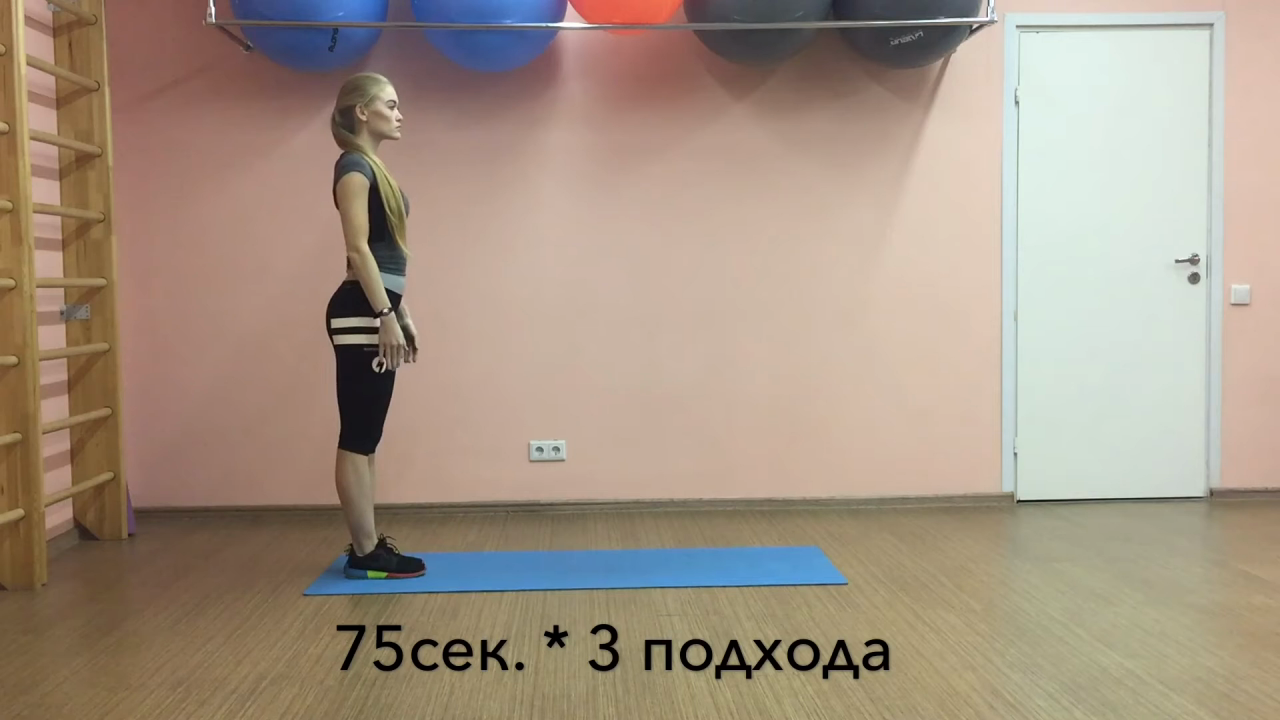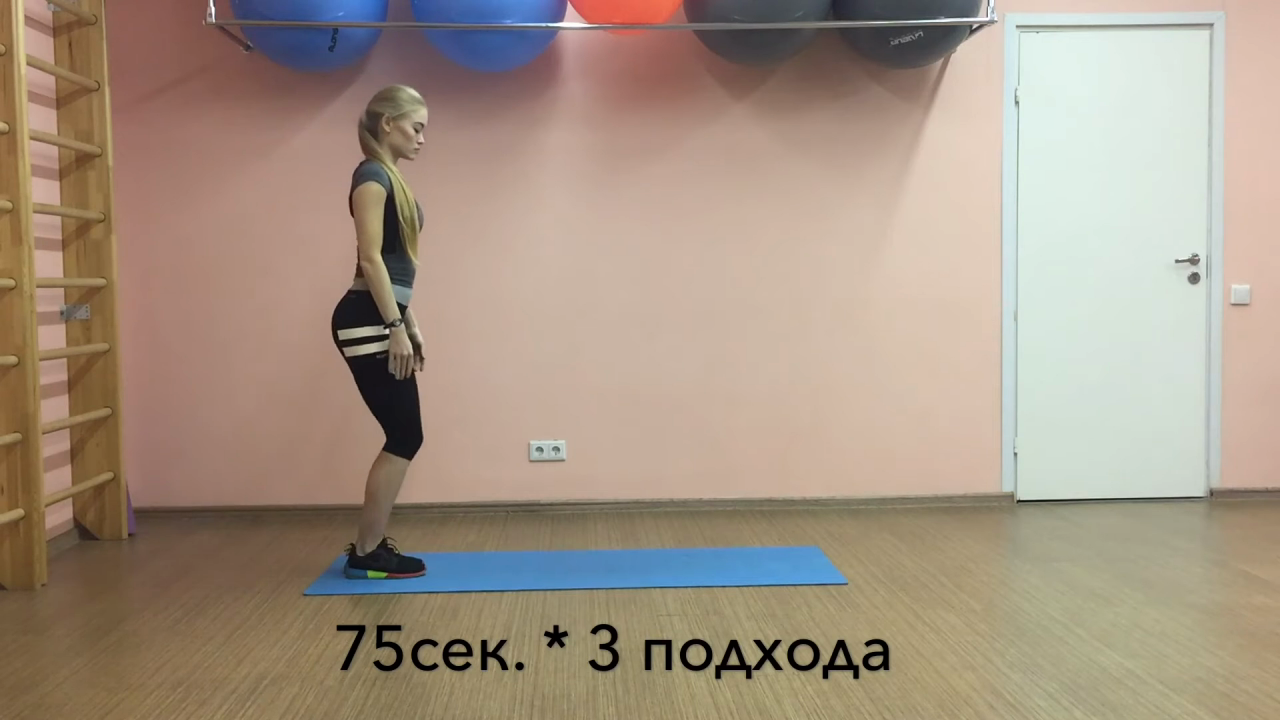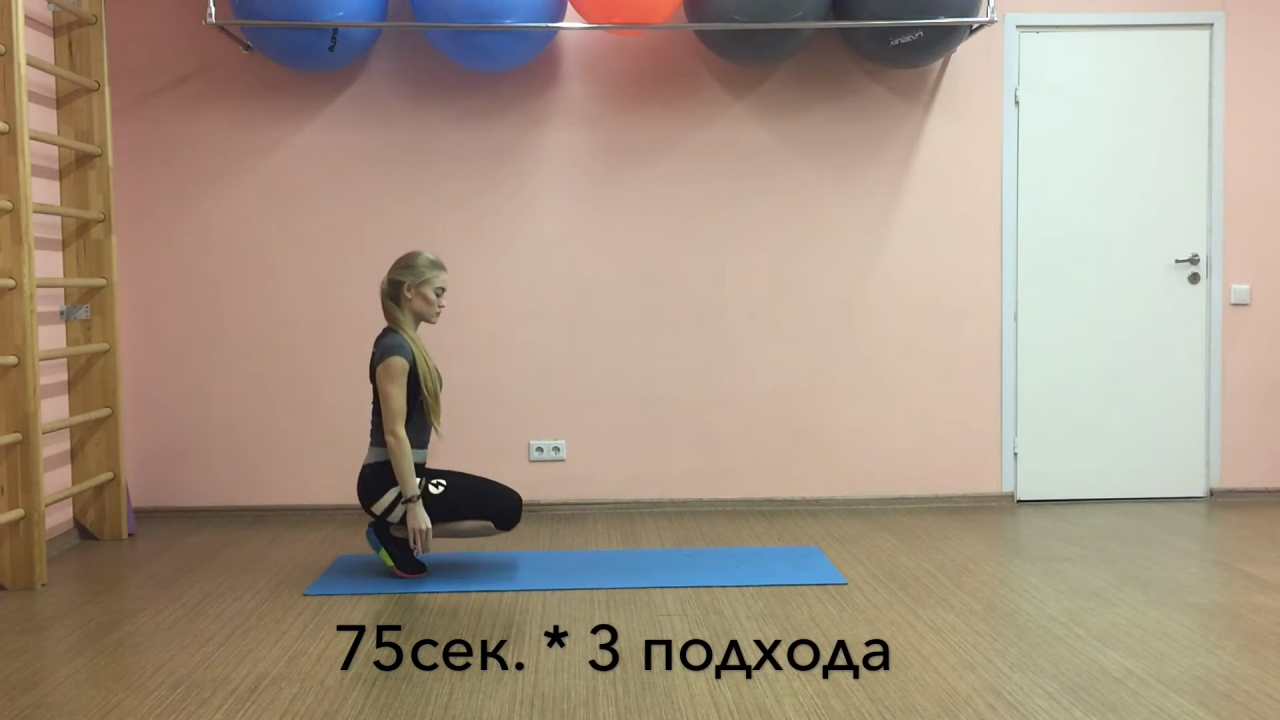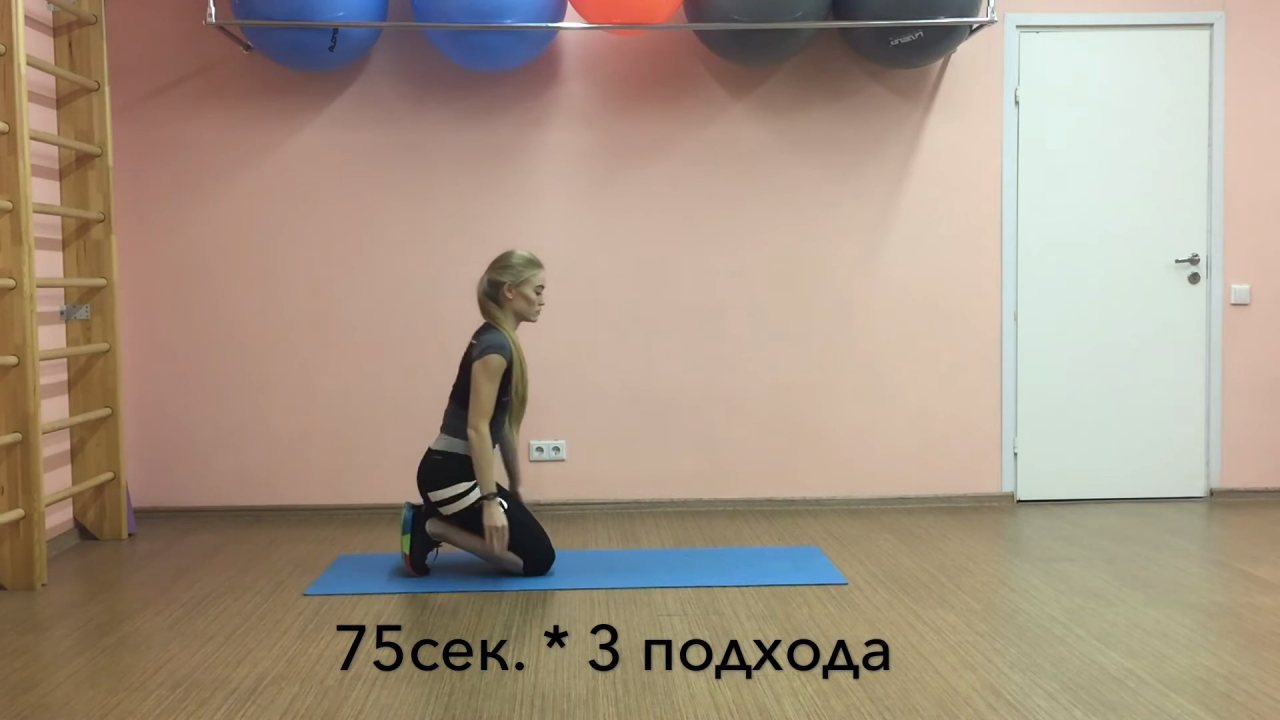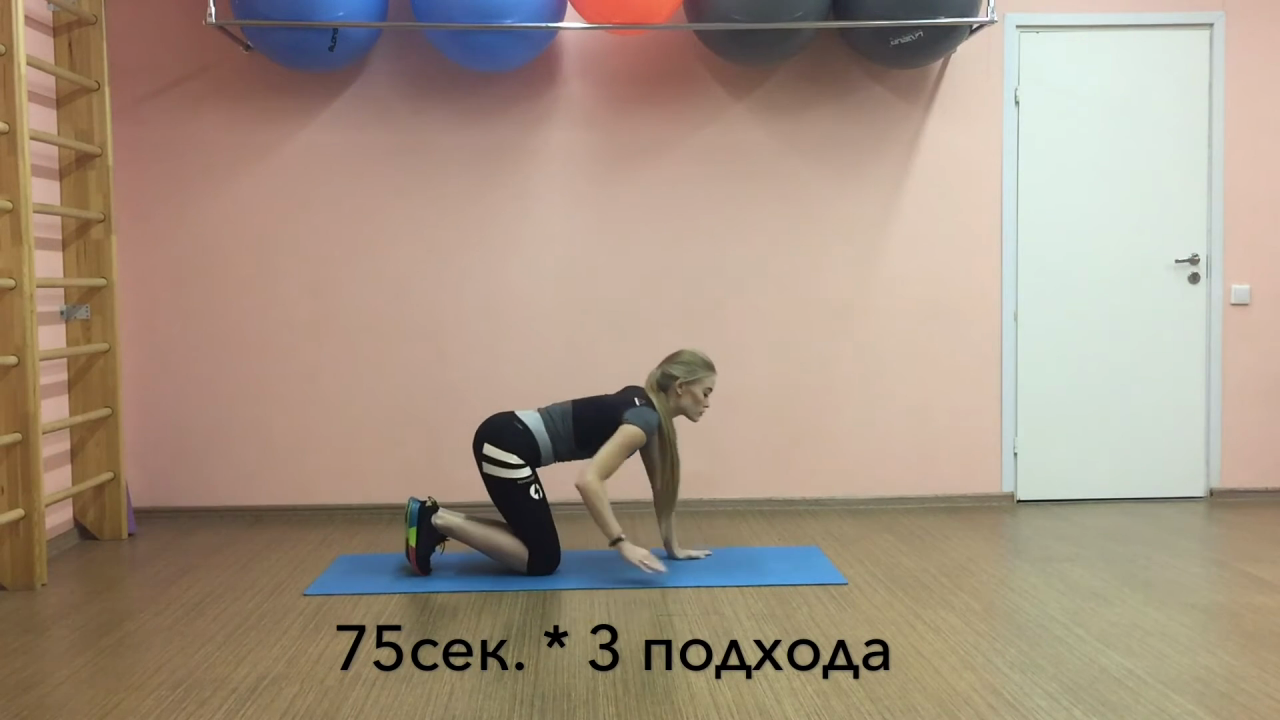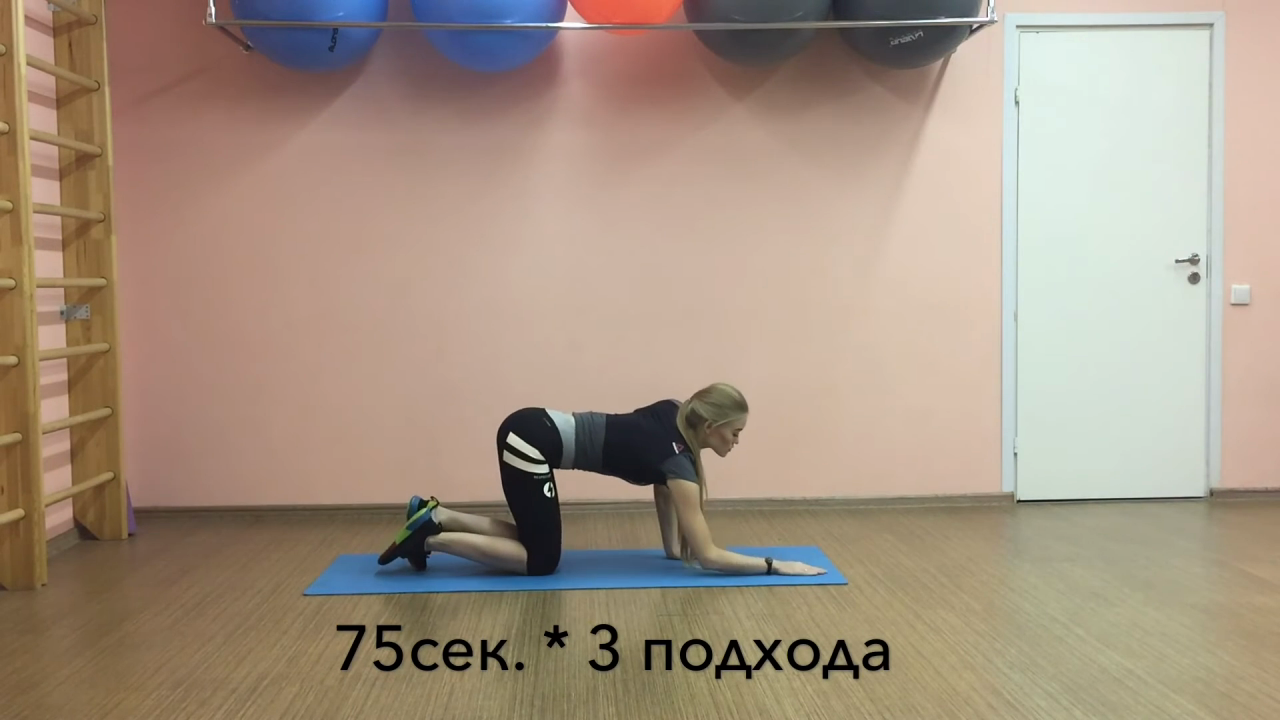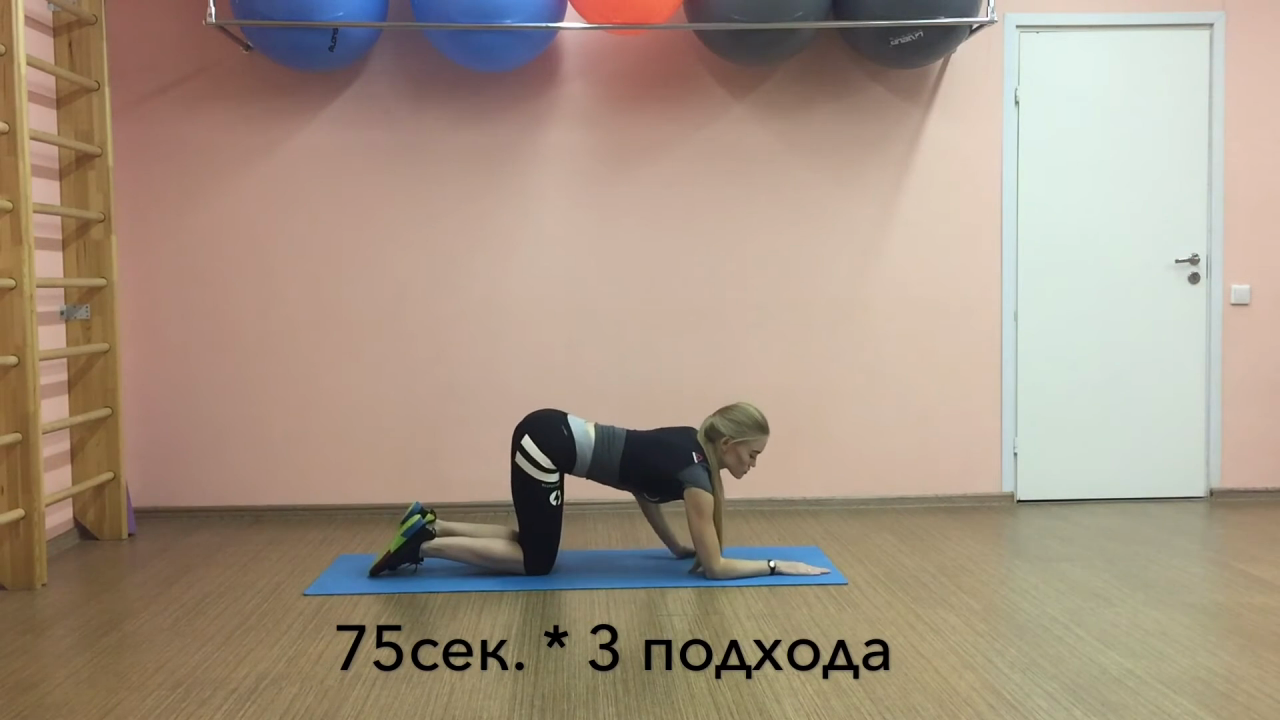
dt=0.7s
person 1, frame 1
left shoulder: (372, 167)
right shoulder: (353, 167)
right elbow: (358, 249)
left wrist: (403, 315)
right wrist: (386, 317)
left hip: (376, 311)
right hip: (360, 314)
left knee: (366, 437)
right knee: (358, 438)
left ankle: (368, 546)
right ankle: (365, 554)
person 1, frame 2
left shoulder: (389, 177)
right shoulder: (372, 175)
right elbow: (371, 260)
left wrist: (410, 322)
right wrist: (395, 328)
left hip: (380, 319)
right hip: (368, 322)
left knee: (402, 438)
right knee: (405, 438)
left ankle: (372, 546)
right ankle: (365, 555)
person 1, frame 3
left shoulder: (406, 342)
right shoulder: (394, 348)
right elbow: (394, 431)
left wrist: (415, 491)
right wrist: (413, 504)
left hip: (405, 474)
right hip: (387, 481)
left knee: (506, 503)
right knee: (506, 508)
left ankle: (399, 531)
right ankle: (398, 532)
person 1, frame 4
left shoulder: (499, 340)
right shoulder: (495, 345)
left elbow: (503, 423)
right elbow: (477, 428)
left wrist: (515, 485)
right wrist: (491, 502)
left hip: (462, 470)
right hip: (449, 474)
right knee: (538, 558)
left ankle: (432, 522)
right ankle: (431, 527)
person 1, frame 5
left shoulder: (647, 407)
right shoulder: (643, 418)
left elbow: (661, 483)
right elbow: (587, 480)
left wrist: (672, 546)
right wrist: (620, 543)
left hip: (503, 439)
right hip: (505, 446)
left knee: (533, 540)
right knee: (542, 559)
left ankle: (435, 517)
right ankle: (437, 522)
person 1, frame 6
left shoulder: (674, 414)
right shoulder: (678, 460)
right elbow: (708, 556)
left wrist: (672, 549)
right wrist: (775, 565)
left hip: (529, 429)
right hip: (531, 441)
left knee: (535, 543)
right knee: (542, 561)
left ankle: (436, 517)
right ankle: (430, 538)
person 1, frame 7
left shoulder: (691, 440)
right shoulder: (697, 473)
left elbow: (644, 492)
right elbow: (716, 567)
left wrist: (677, 545)
right wrist: (777, 565)
left hip: (547, 431)
right hip: (547, 444)
left knee: (533, 543)
right knee: (537, 560)
left ankle: (429, 525)
right ankle: (424, 544)
